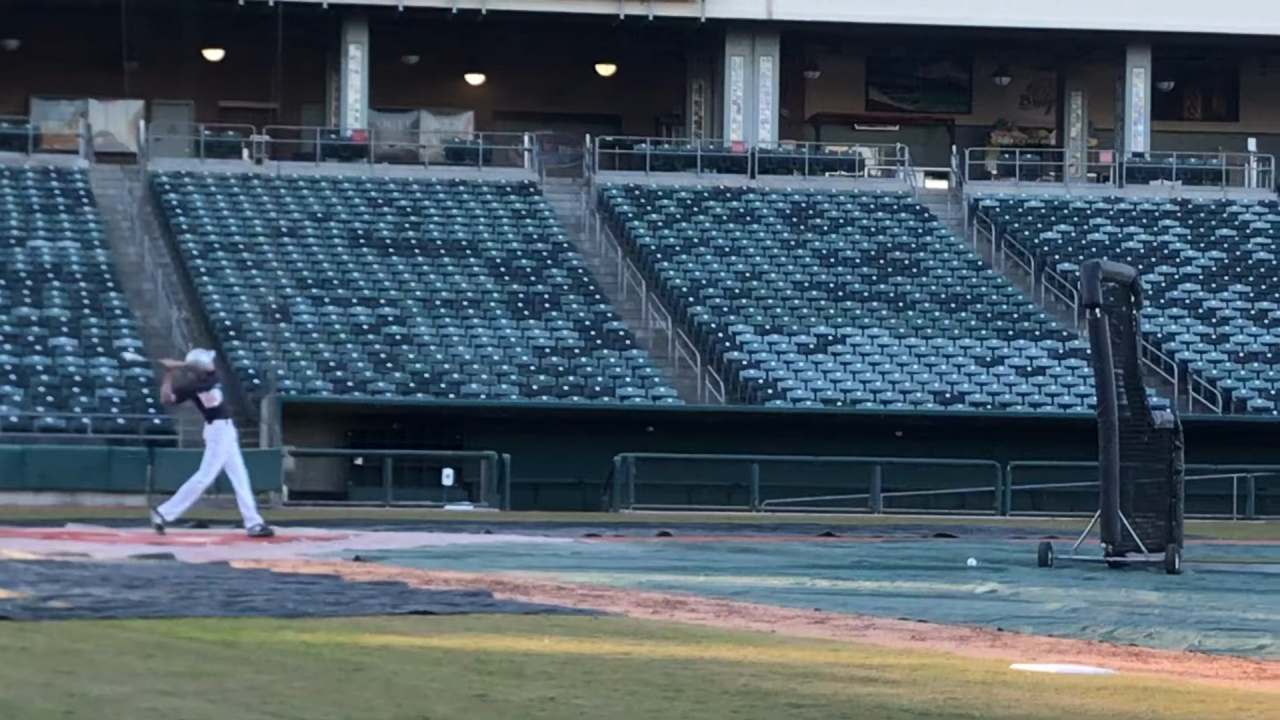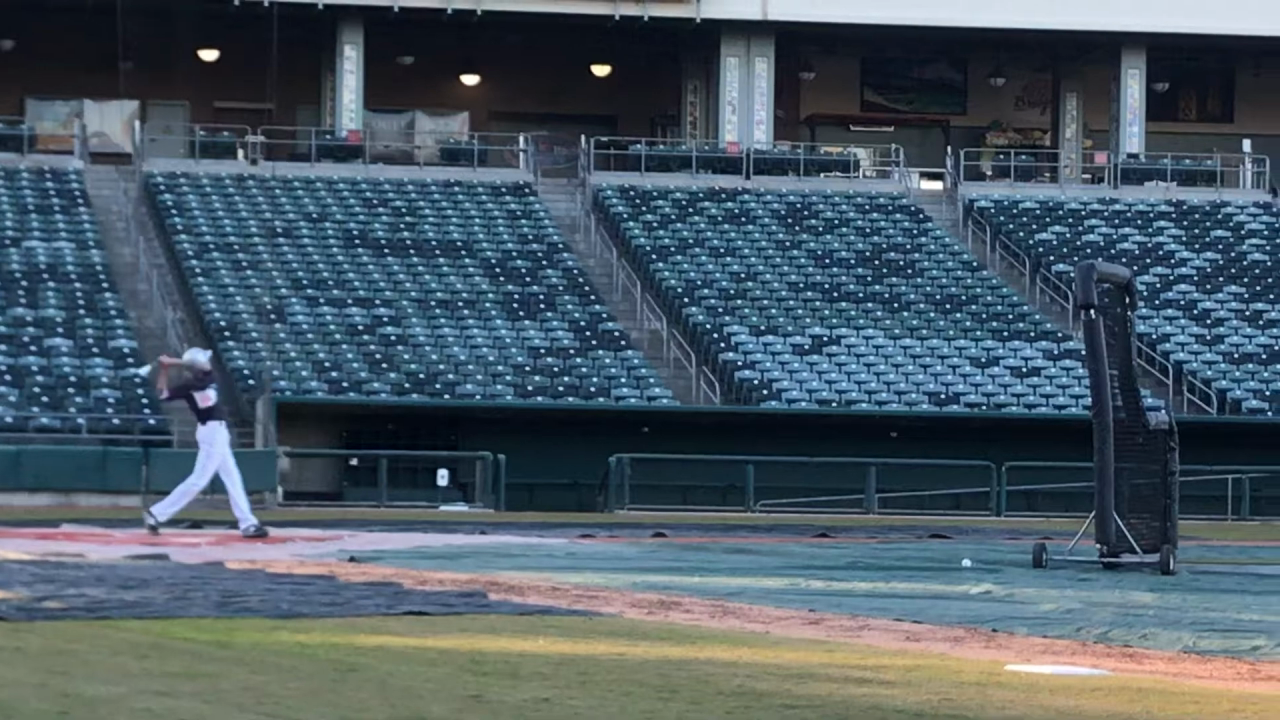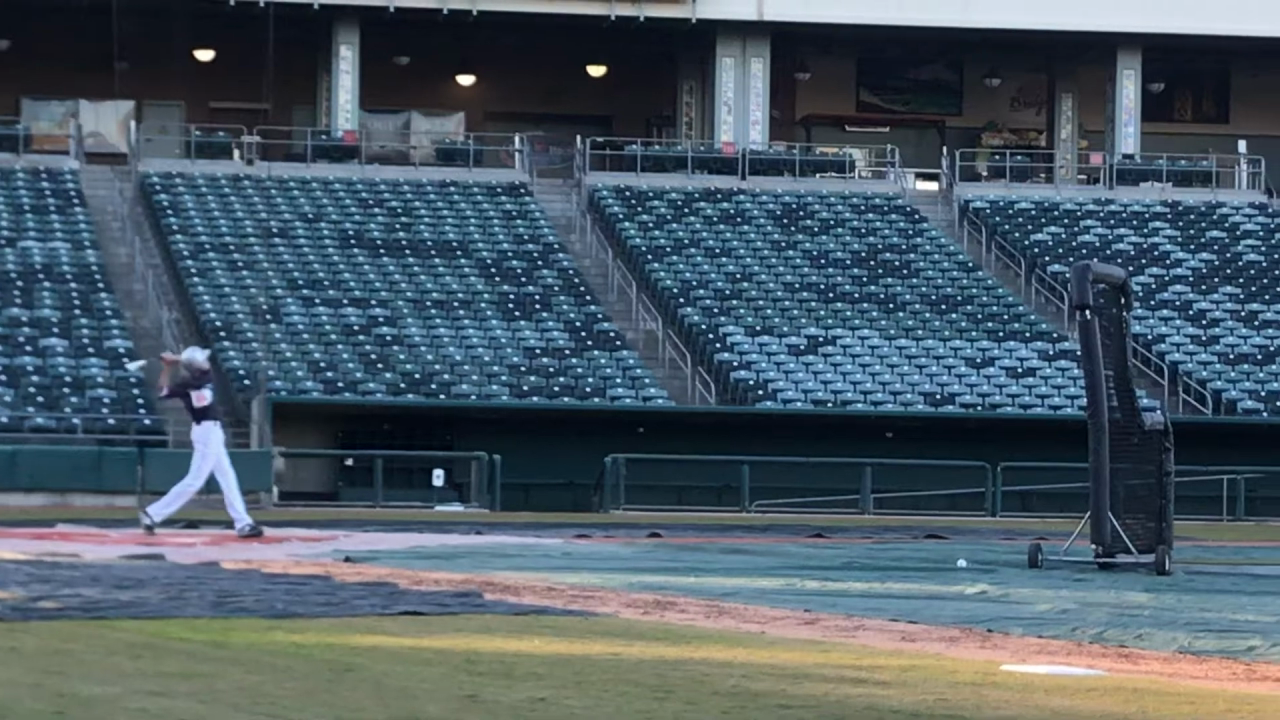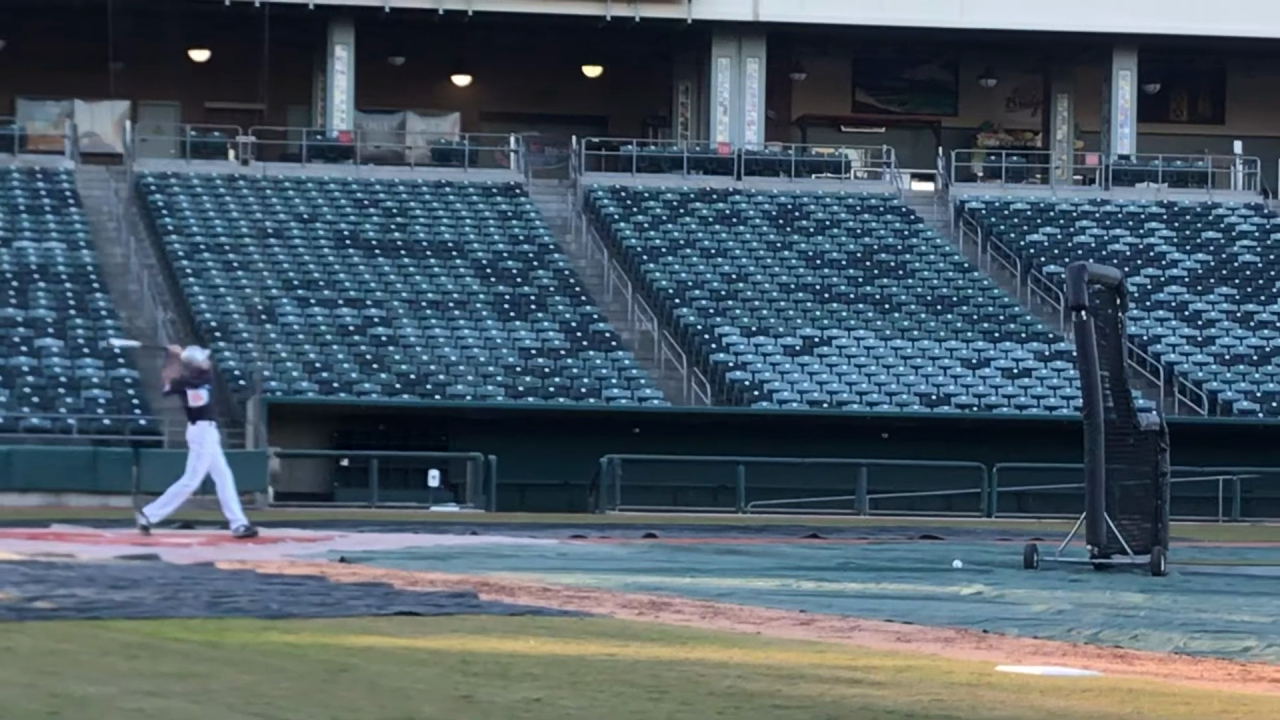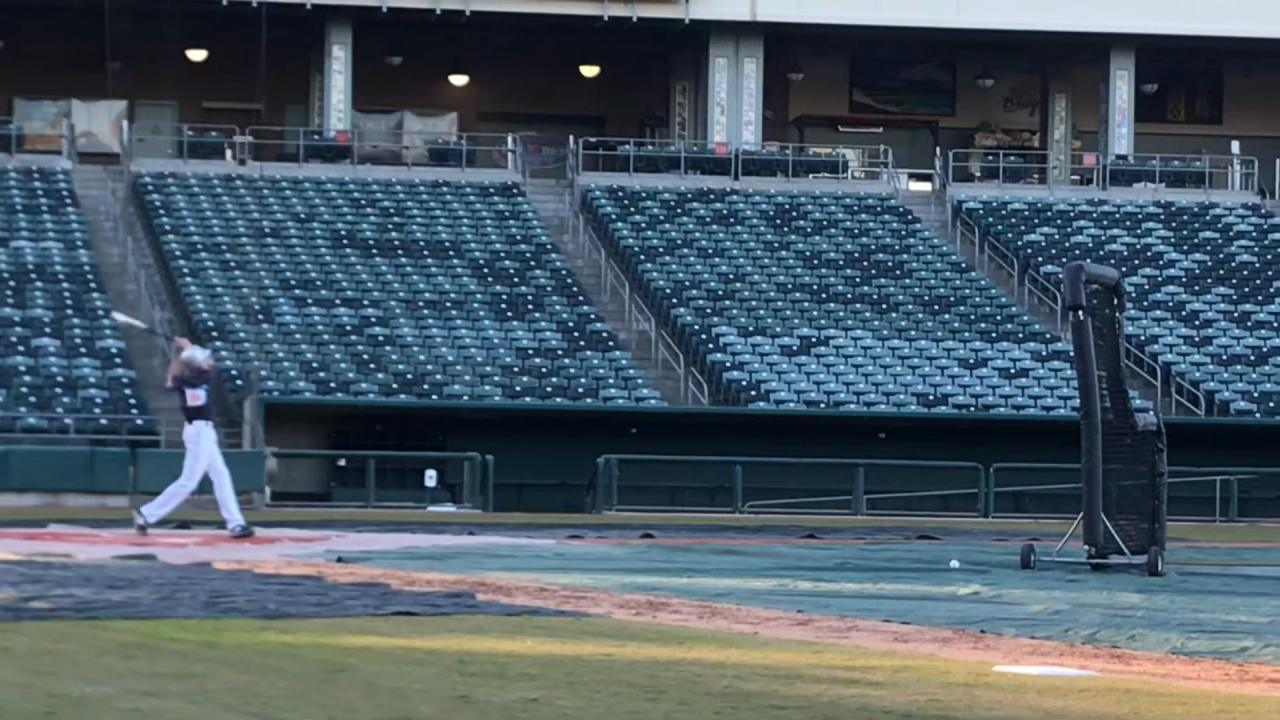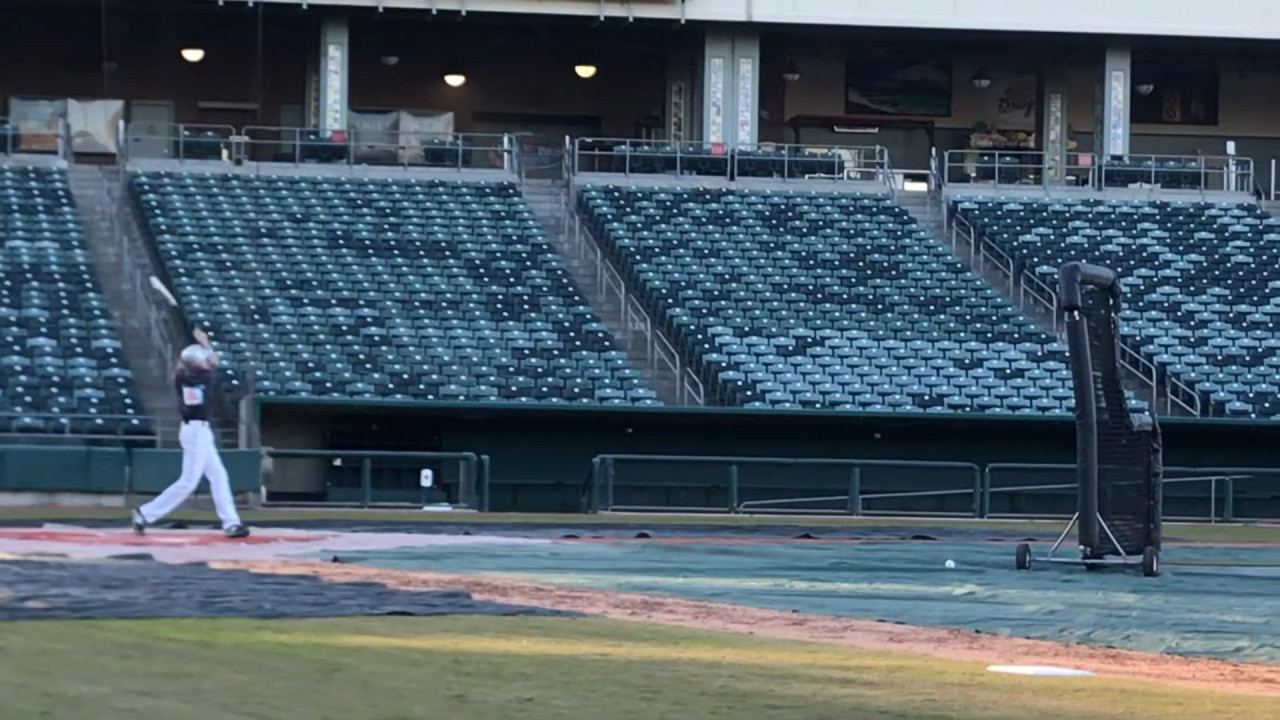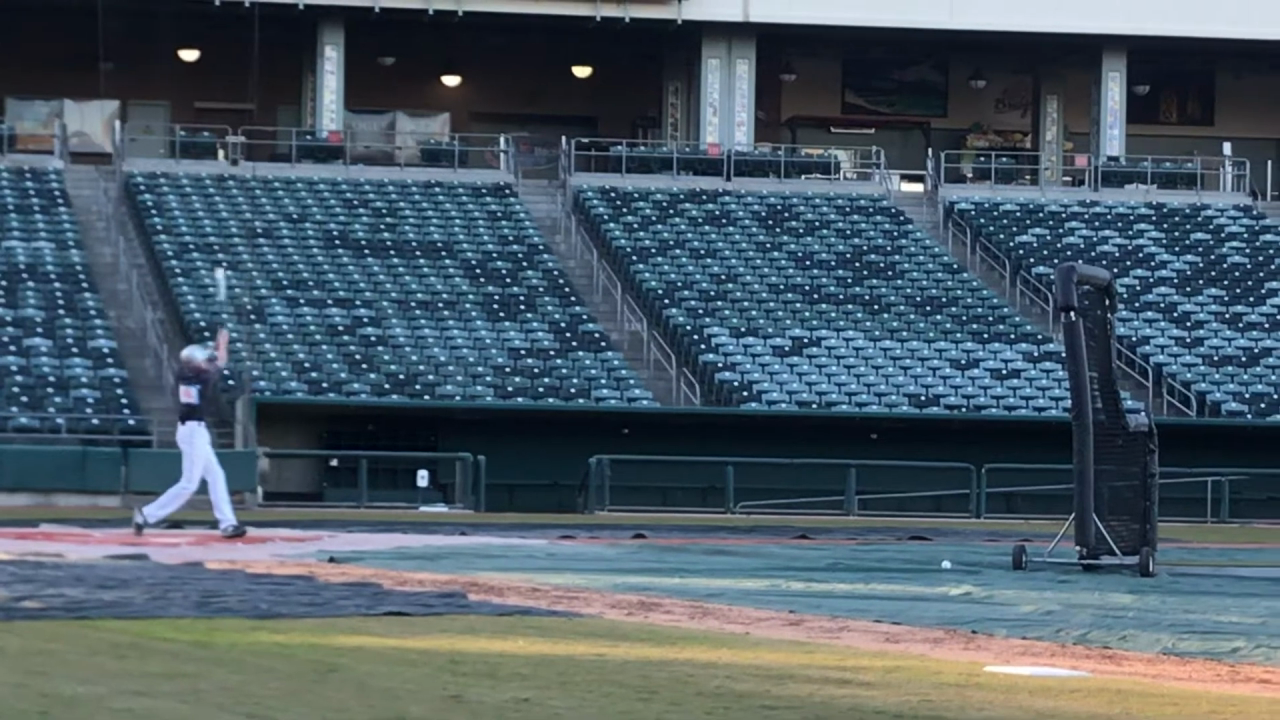
dt=0.1s
person 1, frame 1
left shoulder: (189, 386)
right shoulder: (213, 377)
left elbow: (166, 399)
left wrist: (168, 373)
right wrist: (175, 365)
left hip: (221, 430)
right hip: (221, 431)
left knee: (240, 477)
right knee: (203, 478)
left ankle: (253, 523)
right ankle: (164, 513)
person 1, frame 2
left shoulder: (186, 386)
right shoulder: (209, 377)
left elbow: (162, 394)
left wrist: (163, 369)
right wrist: (174, 362)
left hip: (213, 431)
right hip: (214, 432)
left knee: (232, 478)
right knee: (198, 480)
left ankle: (248, 523)
right ankle: (156, 514)
person 1, frame 3
left shoulder: (184, 384)
right shoulder: (206, 377)
left elbow: (162, 390)
left wrist: (168, 365)
right wrist: (175, 359)
left hip: (207, 431)
right hip: (209, 432)
left knee: (228, 478)
right knee: (194, 481)
left ankle: (243, 524)
right ankle: (152, 514)
person 1, frame 4
left shoulder: (182, 382)
right shoulder: (205, 377)
left elbow: (167, 385)
left wrist: (174, 358)
right wrist: (181, 353)
left hip: (201, 431)
right hip: (204, 431)
left knee: (224, 477)
right knee: (190, 482)
left ankle: (238, 524)
right ankle: (149, 515)
person 1, frame 5
left shoulder: (183, 380)
right shoulder: (206, 377)
left elbow: (170, 379)
right elbow: (211, 364)
left wrist: (180, 354)
right wrist: (187, 346)
left hip: (200, 431)
right hip: (201, 432)
left knee: (222, 476)
right knee: (188, 482)
left ankle: (235, 524)
right ankle: (146, 515)
person 1, frame 6
left shoulder: (181, 377)
right shoulder: (205, 376)
left elbow: (181, 365)
right elbow: (214, 360)
left wrist: (199, 346)
right wrist: (204, 341)
left hip: (196, 430)
right hip: (197, 431)
left knee: (218, 475)
right knee: (188, 483)
left ankle: (230, 523)
right ankle: (146, 514)
person 1, frame 7
left shoulder: (182, 374)
right shoulder: (204, 377)
right elbow: (220, 363)
left wrist: (218, 345)
right wrist: (223, 342)
left hip: (194, 431)
right hip: (194, 431)
left knee: (216, 476)
right knee: (189, 484)
left ankle: (227, 523)
right ankle: (146, 515)
